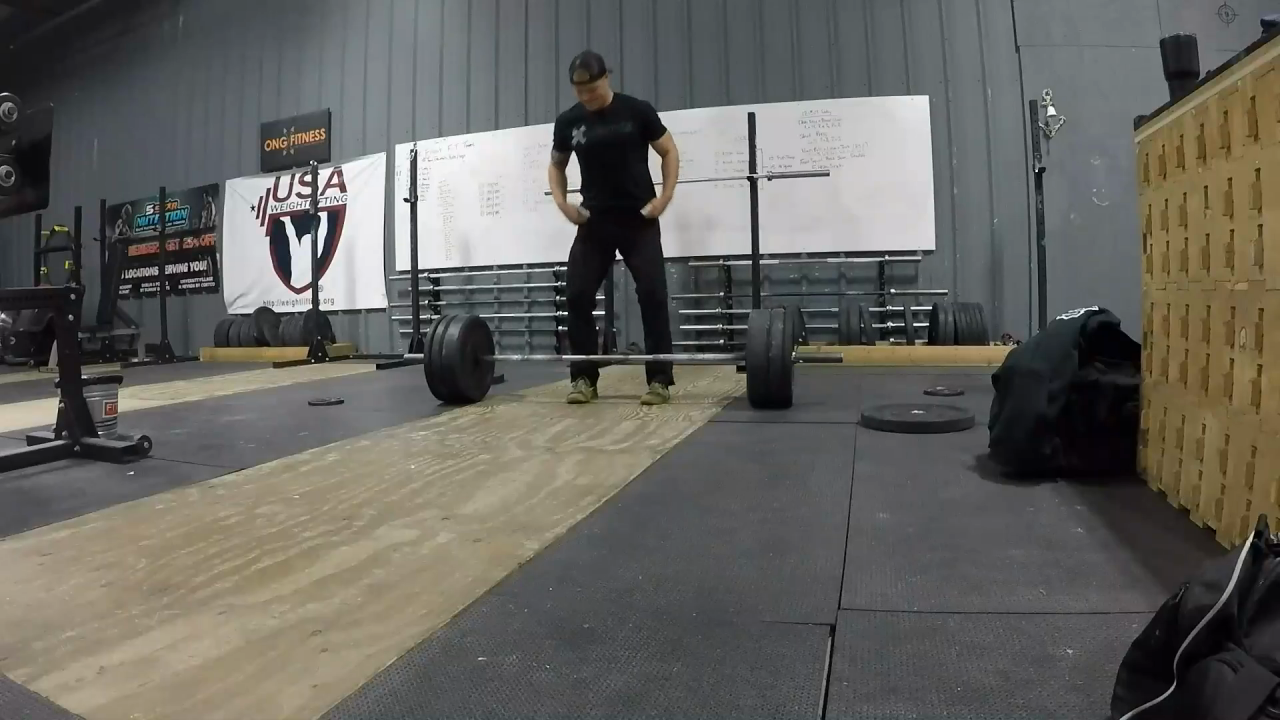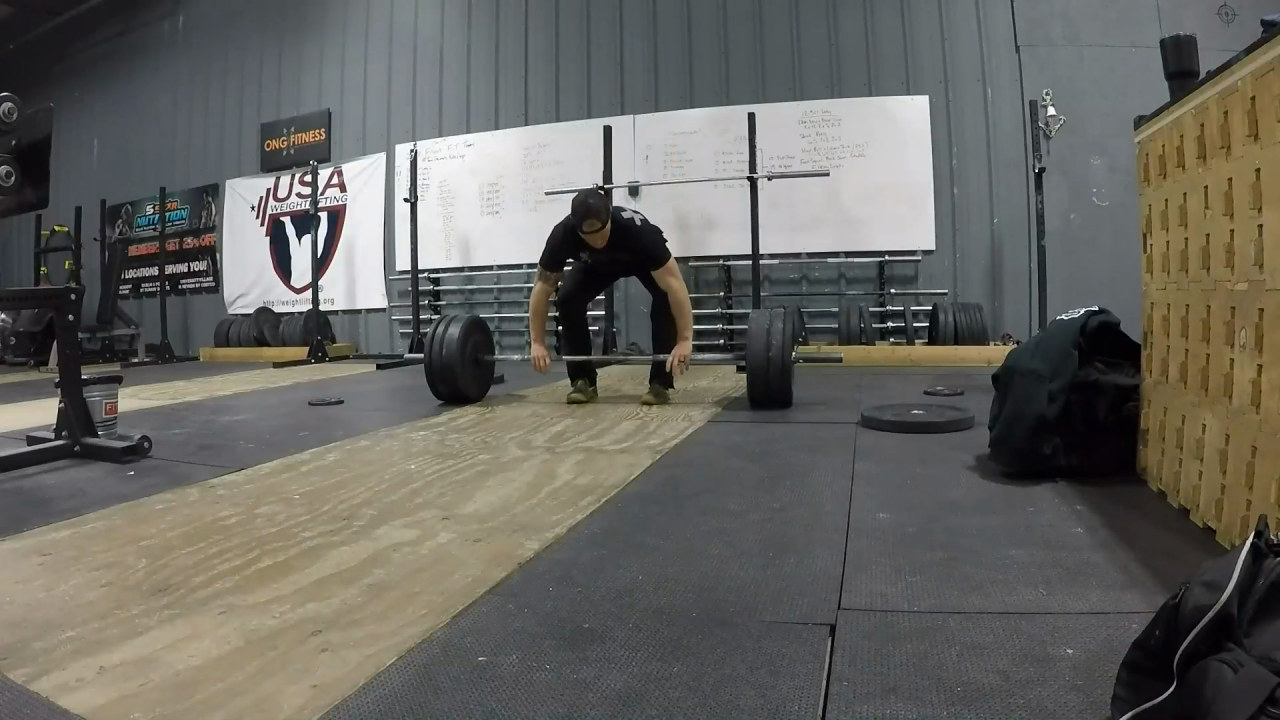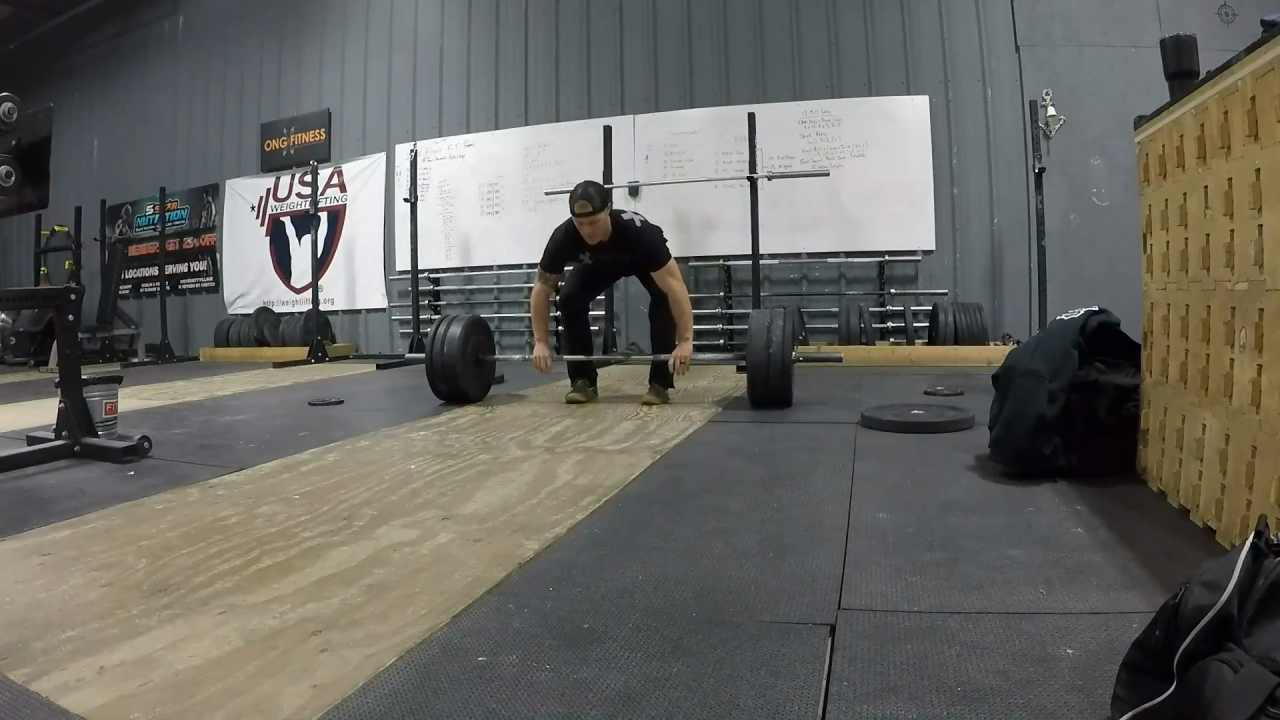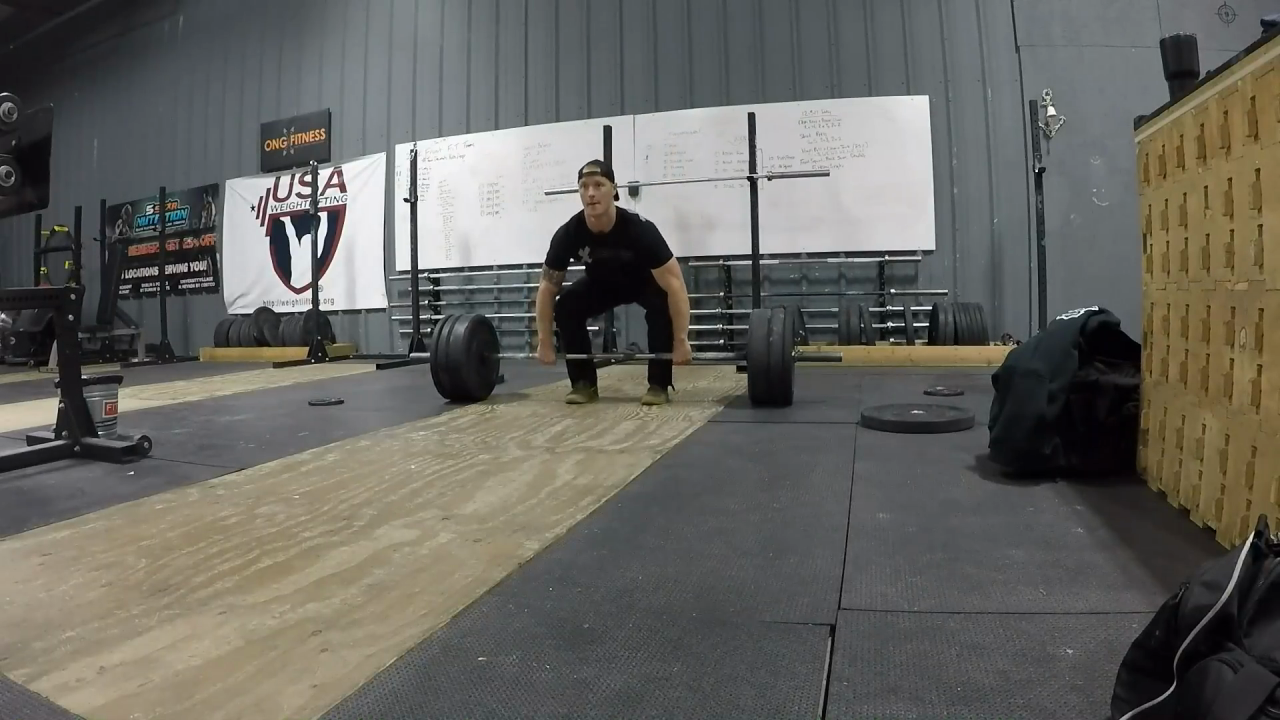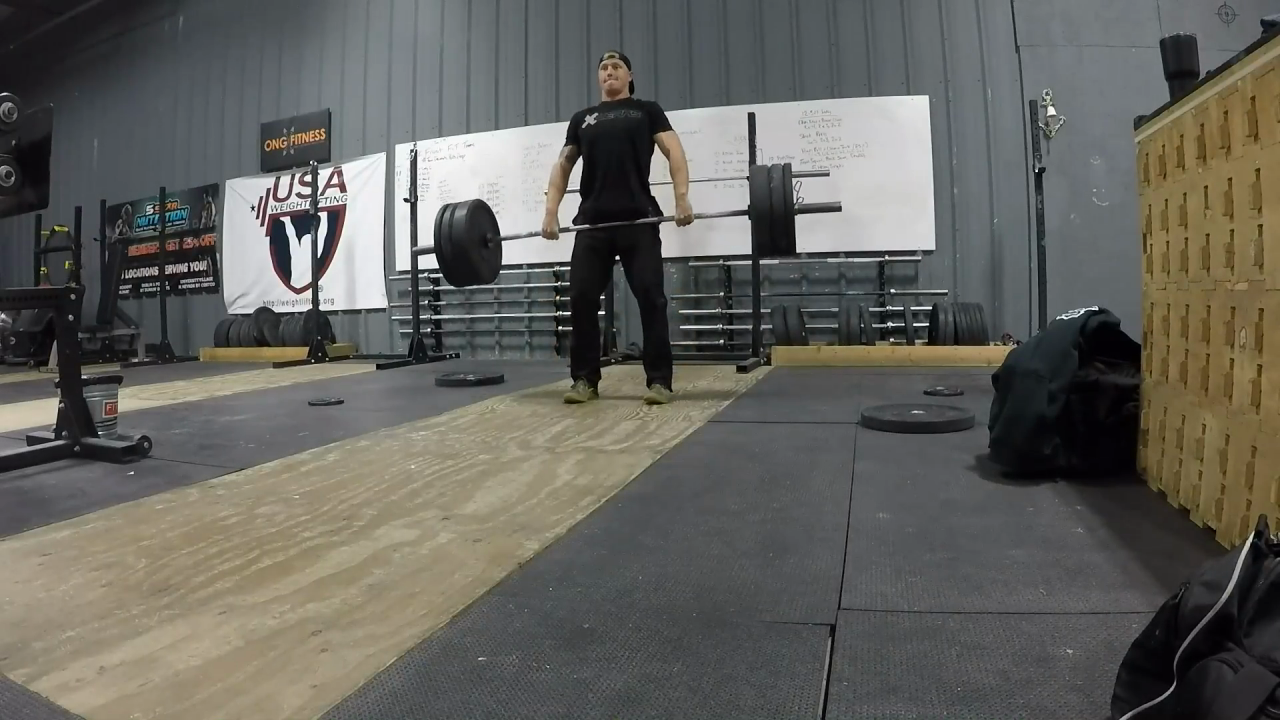
dt=1s
person 1, frame 1
left shoulder: (637, 111)
right shoulder: (567, 122)
left elbow: (669, 152)
right elbow: (556, 166)
left wrist: (665, 196)
right wrist: (562, 202)
left hip: (638, 219)
right hip: (593, 221)
left knee: (652, 294)
right knee: (578, 295)
left ankle: (659, 380)
right ankle: (584, 378)
person 1, frame 2
left shoulder: (635, 228)
right shoulder: (562, 235)
left elbow: (674, 284)
right elbow: (542, 289)
left wrist: (684, 340)
right wrist: (537, 342)
left hip: (641, 259)
right hip: (596, 264)
left knee: (666, 296)
right knee: (567, 299)
left ankle: (660, 382)
right ankle: (583, 380)
person 1, frame 3
left shoulder: (638, 231)
right shoulder: (563, 238)
left elbow: (675, 287)
right elbow: (541, 290)
left wrist: (685, 342)
right wrist: (541, 342)
left hip: (642, 259)
right hip: (597, 264)
left knee: (663, 297)
right knee: (569, 298)
left ankle: (660, 383)
right ankle: (583, 380)
person 1, frame 4
left shoulder: (639, 230)
right shoulder: (568, 235)
left elbow: (675, 285)
right elbow: (547, 289)
left wrist: (681, 341)
right wrist: (545, 342)
left hip: (643, 282)
right hip: (601, 284)
left knee: (661, 303)
right knee: (565, 304)
left ankle: (658, 383)
right ankle: (584, 382)
person 1, frame 5
left shoulder: (646, 111)
right shoulder: (582, 118)
left elbow: (673, 150)
right elbow: (563, 166)
left wrist: (682, 197)
right wrist: (550, 211)
left hip: (638, 218)
right hip: (591, 220)
left knee: (650, 297)
right knee: (582, 298)
left ankle: (659, 381)
right ankle: (585, 380)
